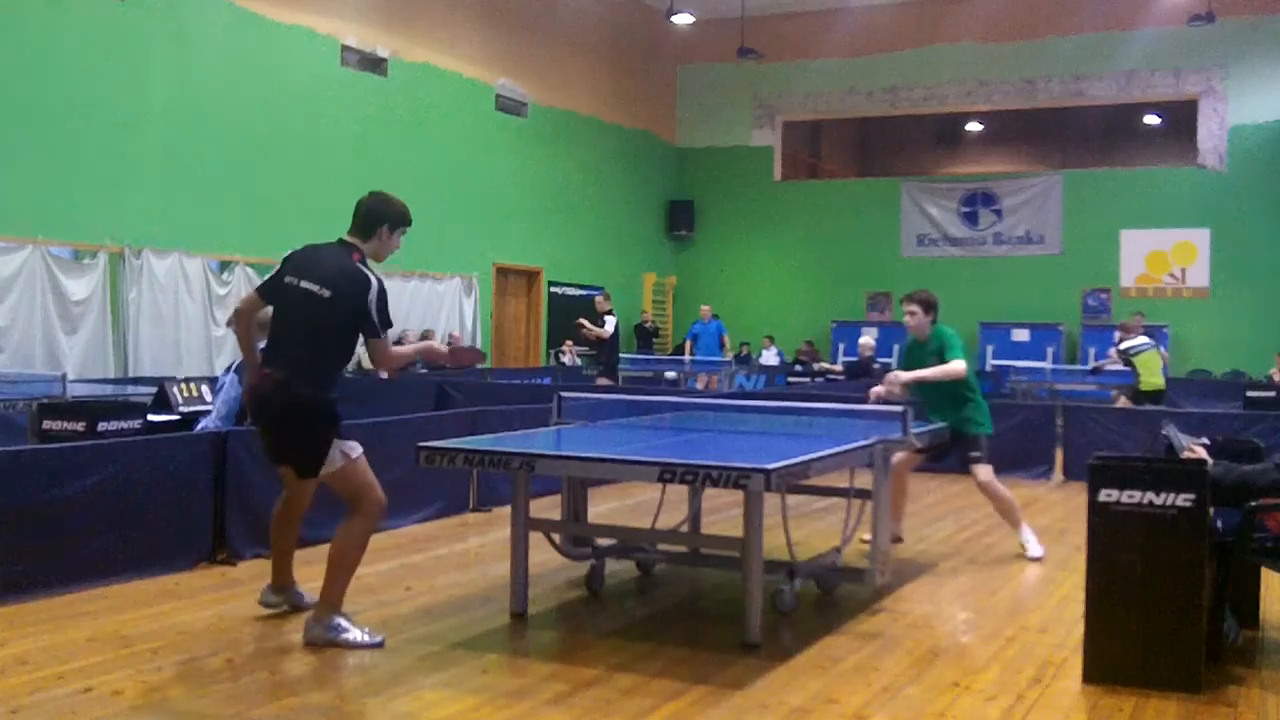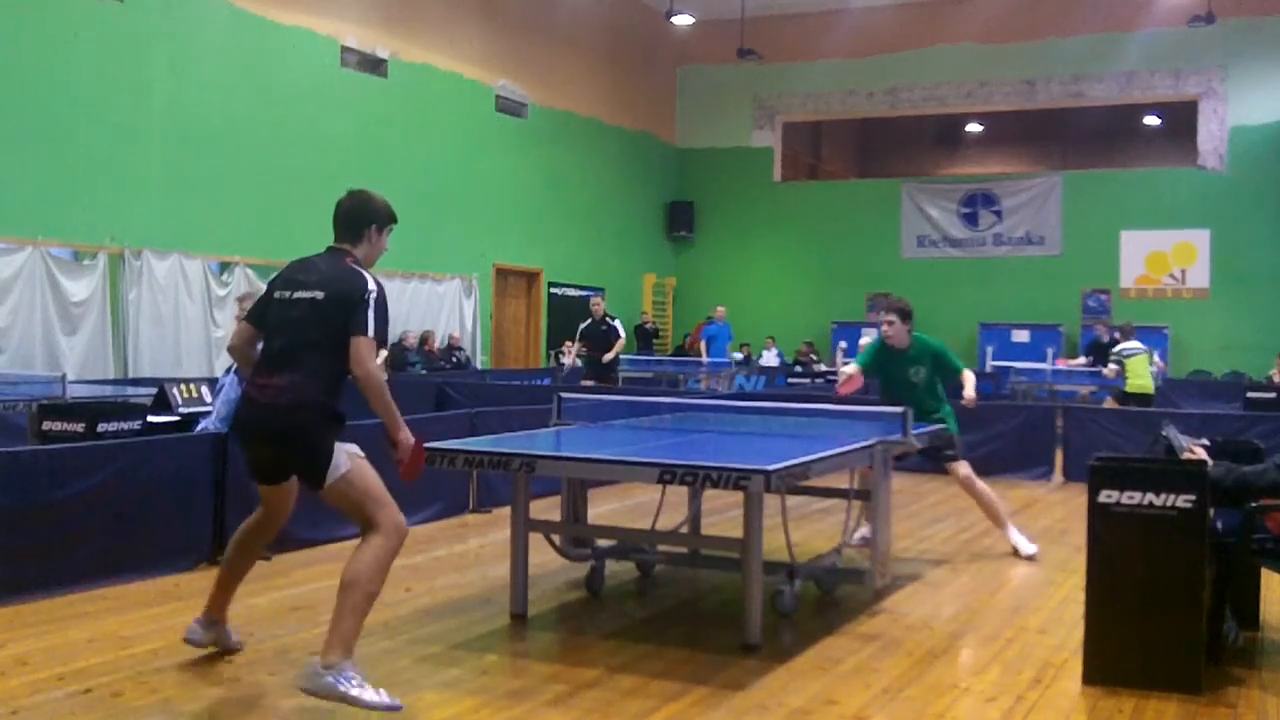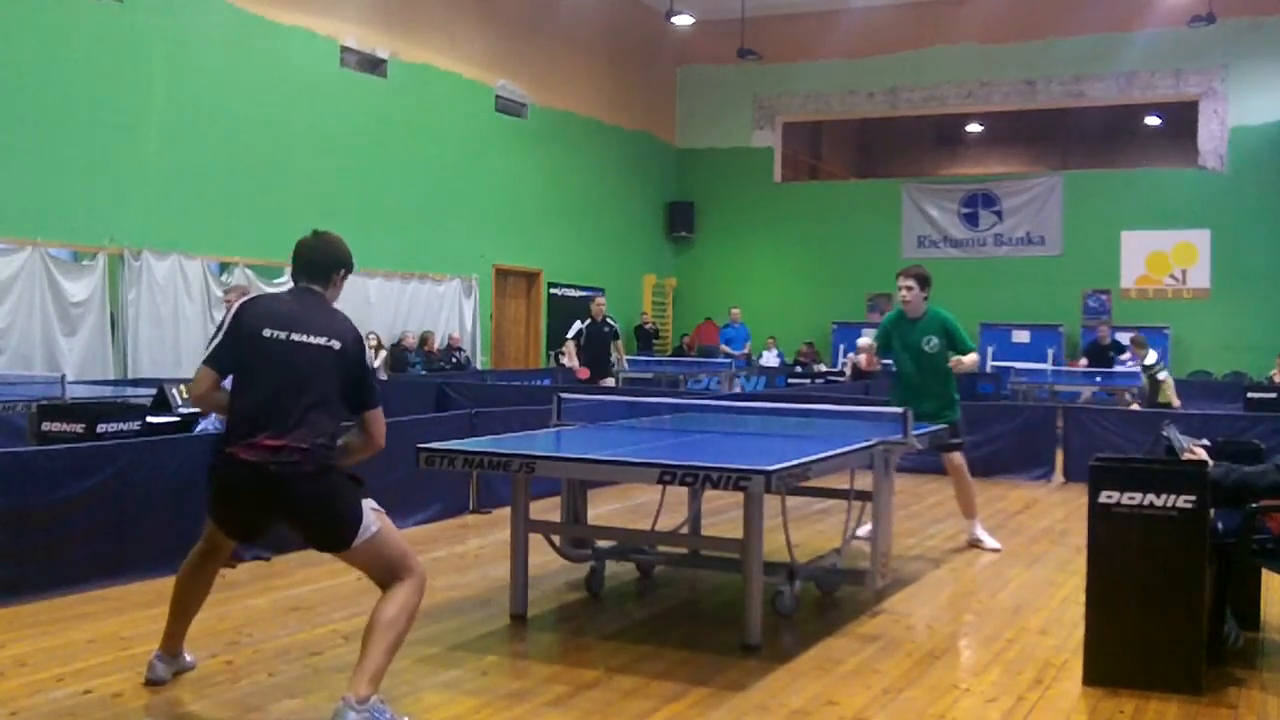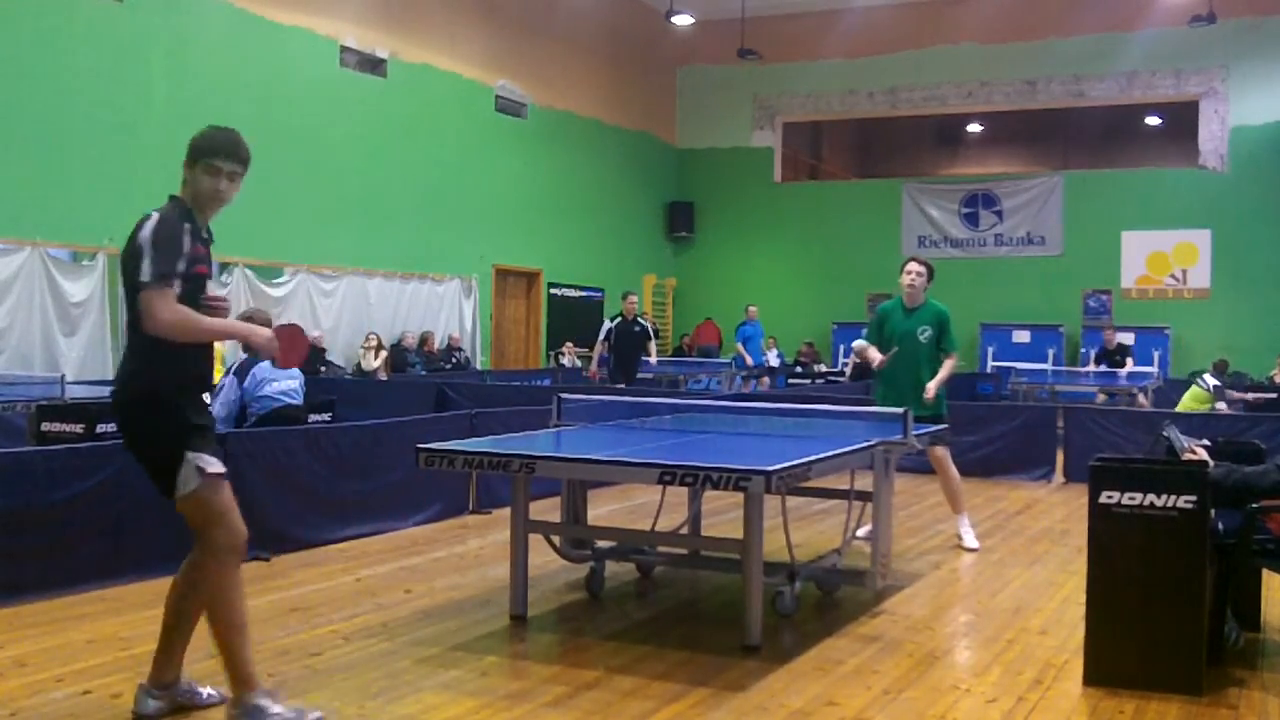
dt=0.5s
person 1, frame 1
left shoulder: (302, 257)
right shoulder: (363, 283)
left elbow: (242, 313)
right elbow: (386, 362)
left wrist: (253, 366)
right wrist: (428, 349)
left hip: (264, 397)
right hip: (301, 406)
left knee: (299, 488)
right knee: (369, 504)
left ankle: (280, 587)
right ankle: (324, 618)
person 1, frame 2
left shoulder: (291, 273)
right shoulder: (363, 284)
left elbow: (239, 344)
right elbow: (363, 367)
right wrist: (398, 429)
left hip: (256, 413)
right hip: (304, 417)
left knee: (272, 516)
right knee: (387, 527)
left ankle: (212, 622)
right ankle: (334, 665)
person 1, frame 3
left shoulder: (249, 311)
right shoulder: (347, 333)
left elbow: (202, 392)
right elbow: (375, 439)
left hip: (239, 469)
right hip: (312, 475)
left knee: (211, 549)
right knee: (407, 577)
left ankle: (167, 656)
person 1, frame 4
left shoulder: (195, 235)
right shoulder: (165, 229)
right elbow: (158, 319)
left wrist: (216, 314)
right wrist: (246, 333)
left hip: (172, 401)
right hip: (161, 402)
left knee: (218, 543)
right knee: (228, 541)
person 2, frame 1
left shoulder: (945, 338)
right shoulder: (910, 348)
left elbow: (960, 368)
right elbow: (904, 390)
left wrist: (916, 375)
right wrist: (884, 390)
left hip: (969, 421)
right hip: (935, 421)
left knee: (985, 480)
right knee: (896, 466)
left ankle: (1025, 533)
right ankle: (893, 528)
person 2, frame 2
left shoulder: (929, 347)
right shoulder: (878, 348)
left elbow: (964, 372)
right elbow: (855, 368)
left wrist: (970, 389)
right wrist: (847, 372)
left hip: (935, 420)
left knee: (965, 477)
right knee: (868, 468)
left ankle: (1012, 533)
right ankle: (871, 526)
person 2, frame 3
left shoulder: (943, 321)
right shoulder: (890, 322)
left elbow: (974, 357)
right elbow: (876, 360)
left wrist: (964, 363)
right wrist: (867, 360)
left hip: (942, 407)
right hip: (904, 406)
left knee: (957, 465)
left ankle: (975, 531)
person 2, frame 4
left shoulder: (939, 314)
right shoulder: (885, 311)
left elbow: (950, 358)
right elbow: (870, 348)
left wrist: (935, 382)
right wrist: (875, 357)
left hip: (927, 402)
right hip: (890, 400)
left knee: (941, 459)
left ankle: (964, 527)
